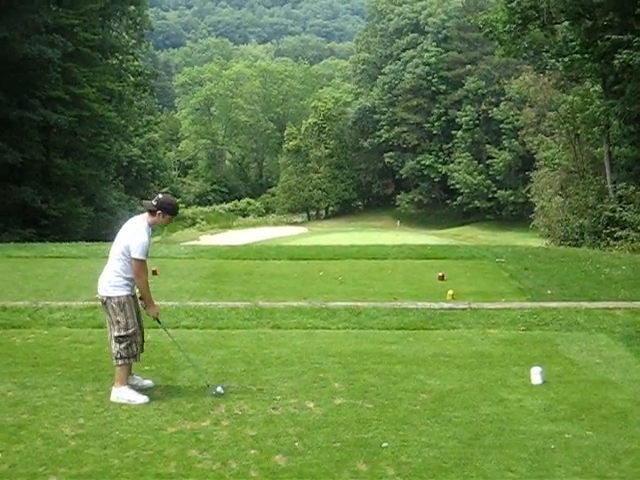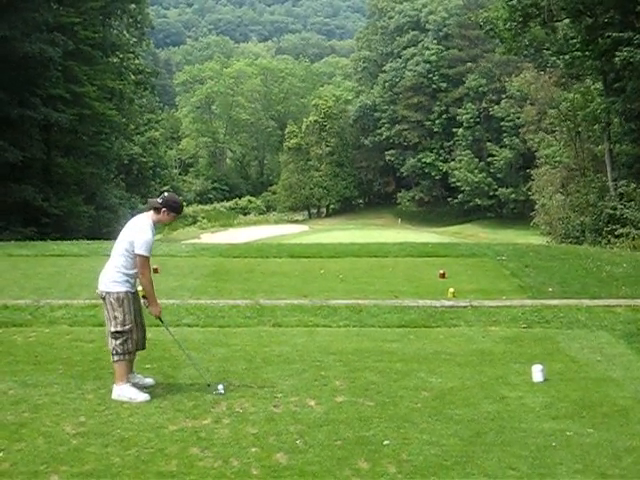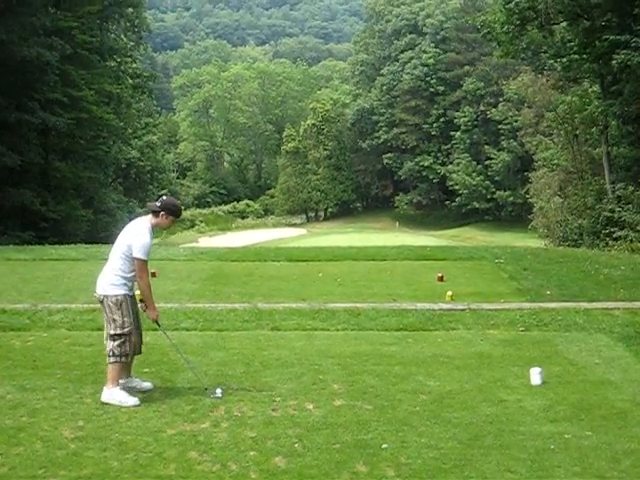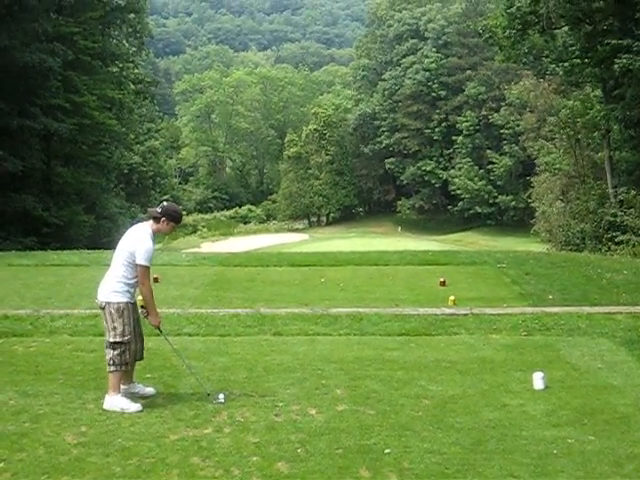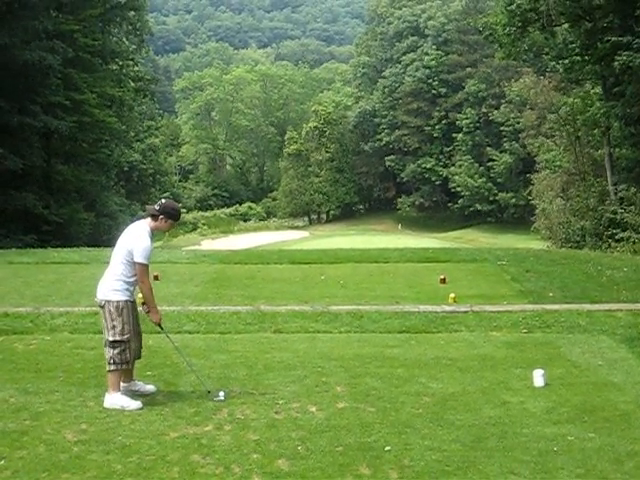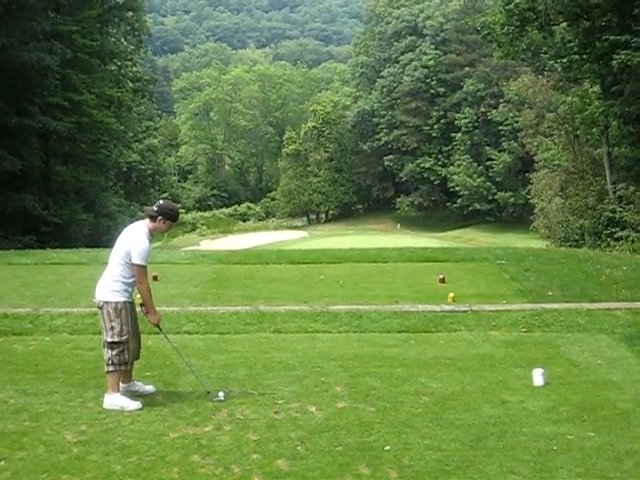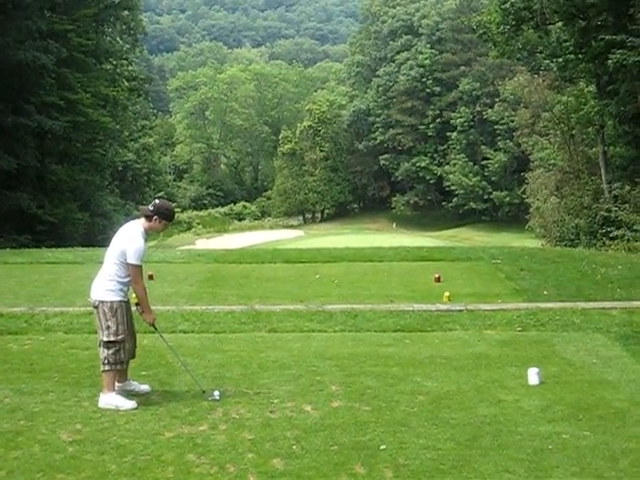
dt=0.2s
person 1, frame 1
left shoulder: (138, 222)
right shoulder: (140, 236)
right elbow: (140, 275)
left wrist: (144, 296)
right wrist: (150, 304)
left hip: (121, 287)
right hip: (115, 290)
left knee: (133, 333)
right knee: (125, 336)
left ankle: (127, 377)
right ankle: (119, 388)
person 1, frame 2
left shoulder: (143, 220)
right shoulder: (145, 232)
right elbow: (144, 272)
left wrist: (149, 296)
right wrist: (153, 303)
left hip: (124, 285)
right hip: (115, 287)
left knee: (135, 330)
right knee: (123, 334)
left ankle: (129, 375)
right ankle: (121, 386)
person 1, frame 3
left shoulder: (140, 223)
right shoulder: (143, 236)
right elbow: (142, 276)
left wrist: (147, 301)
right wrist: (151, 306)
left hip: (121, 288)
right hip: (114, 290)
left knee: (132, 334)
right knee: (120, 337)
left ankle: (125, 378)
right ankle: (111, 389)
person 1, frame 4
left shoulder: (141, 228)
right shoulder: (145, 243)
right elbow: (144, 283)
left wrist: (147, 305)
right wrist: (153, 313)
left hip: (121, 295)
right hip: (116, 297)
left knee: (133, 342)
right knee: (119, 344)
left ankle: (128, 384)
right ankle: (113, 396)
person 1, frame 5
left shoulder: (139, 226)
right shoulder: (143, 240)
right elbow: (143, 280)
left wrist: (147, 302)
right wrist: (154, 310)
left hip: (122, 293)
right hip: (115, 295)
left knee: (131, 340)
right knee: (119, 342)
left ankle: (128, 382)
right ankle: (113, 394)
person 1, frame 6
left shoulder: (138, 227)
right shoulder: (141, 242)
right elbow: (141, 281)
left wrist: (146, 303)
right wrist: (152, 311)
left hip: (120, 294)
right hip: (113, 296)
left knee: (130, 340)
right knee: (118, 343)
left ankle: (127, 382)
right ankle: (112, 395)
person 1, frame 7
left shoulder: (134, 227)
right shoulder: (136, 241)
right elbow: (137, 281)
left wrist: (142, 303)
right wrist: (147, 310)
left hip: (116, 293)
right hip: (109, 295)
left knee: (126, 340)
right knee: (114, 342)
left ankle: (122, 382)
right ankle: (107, 395)
